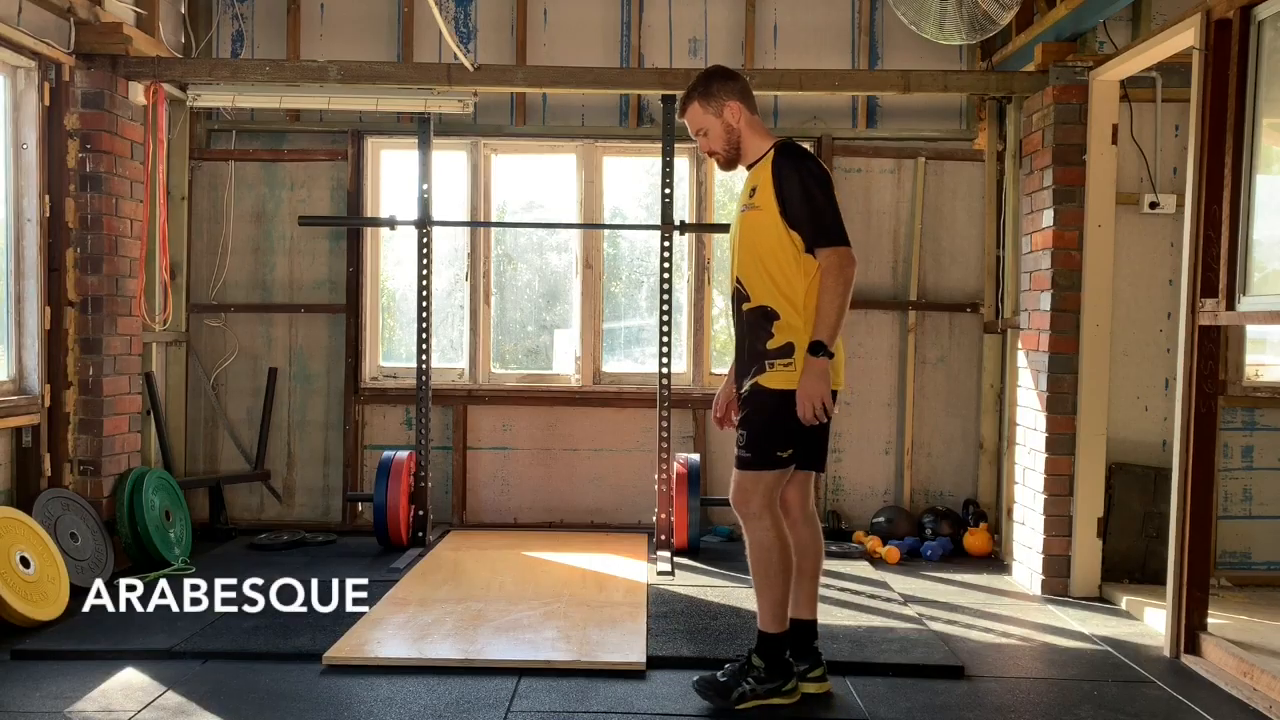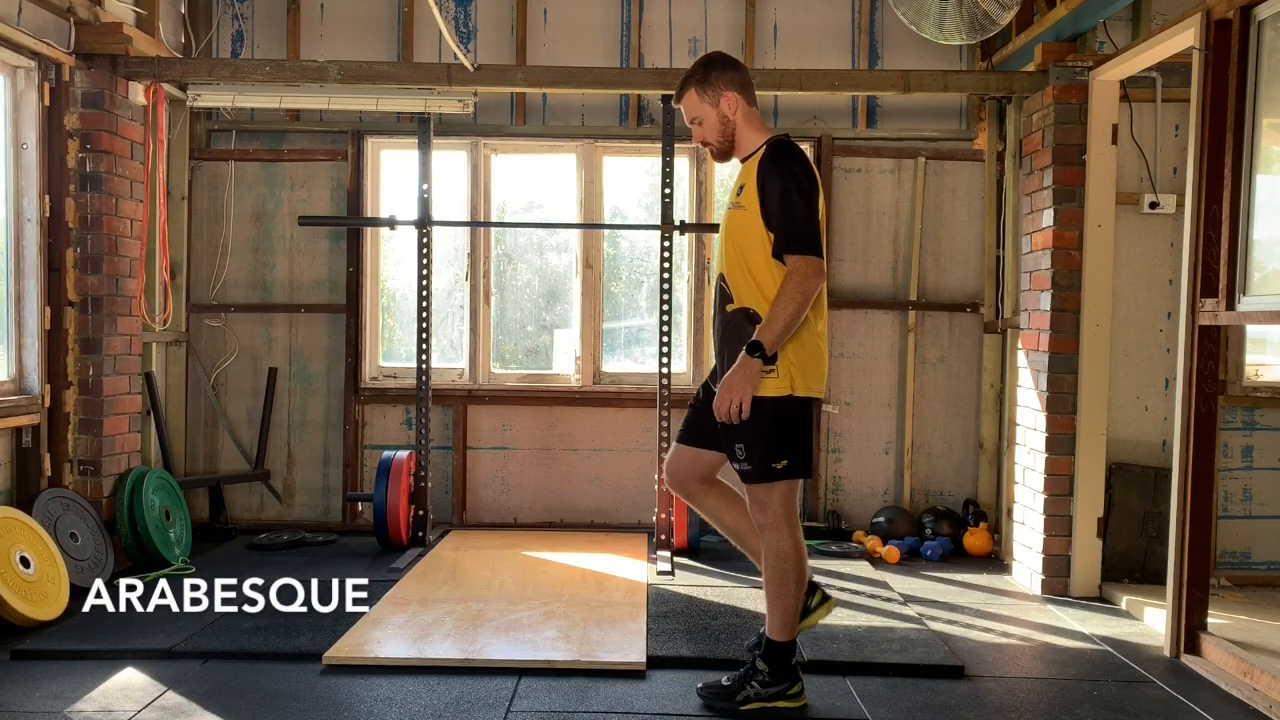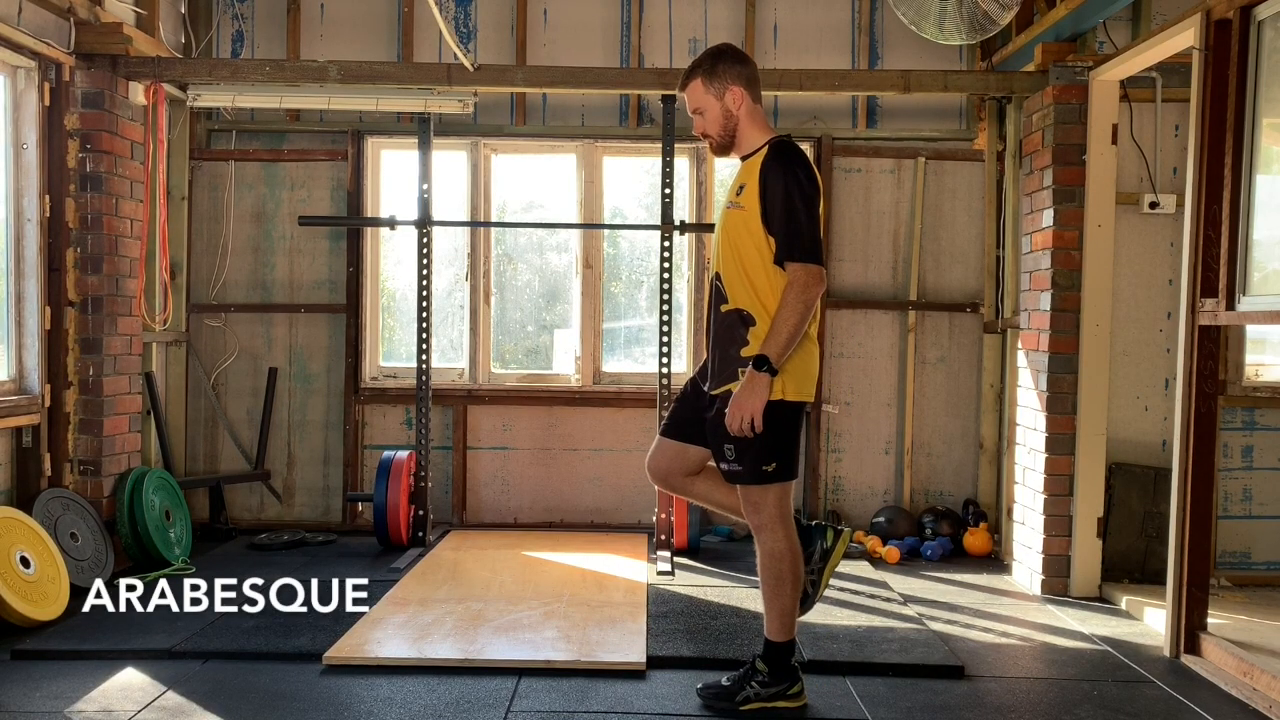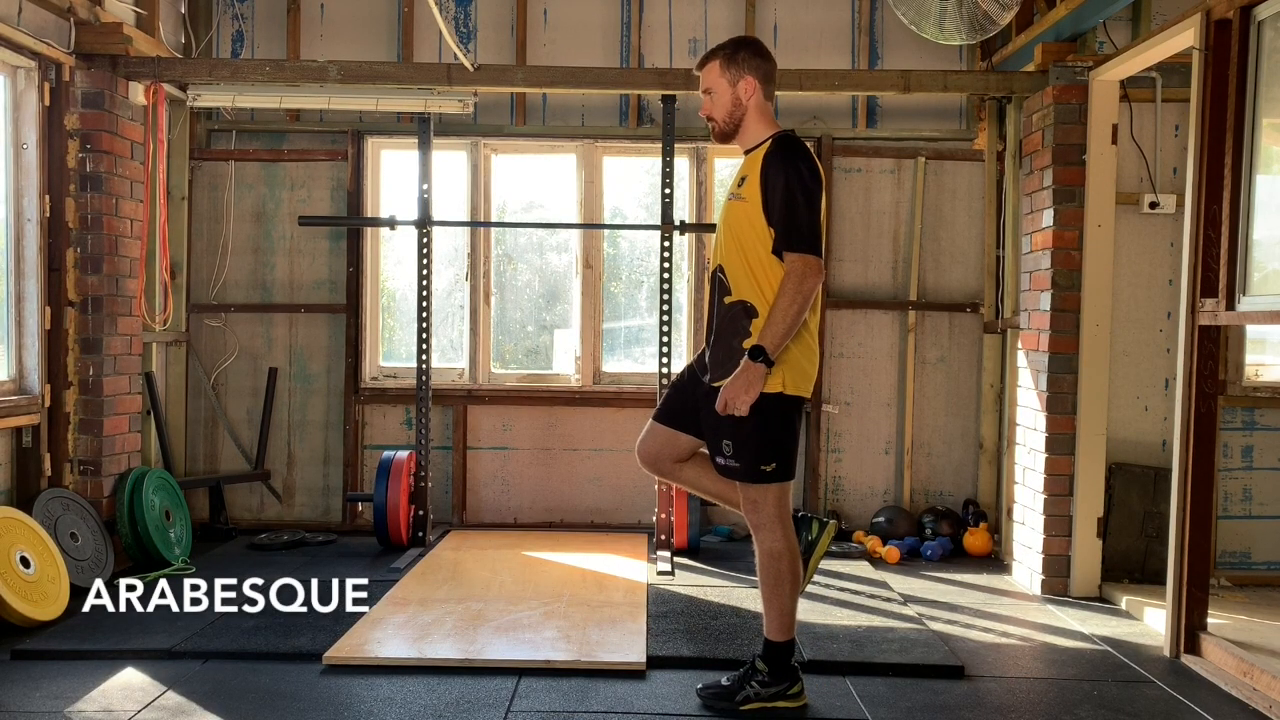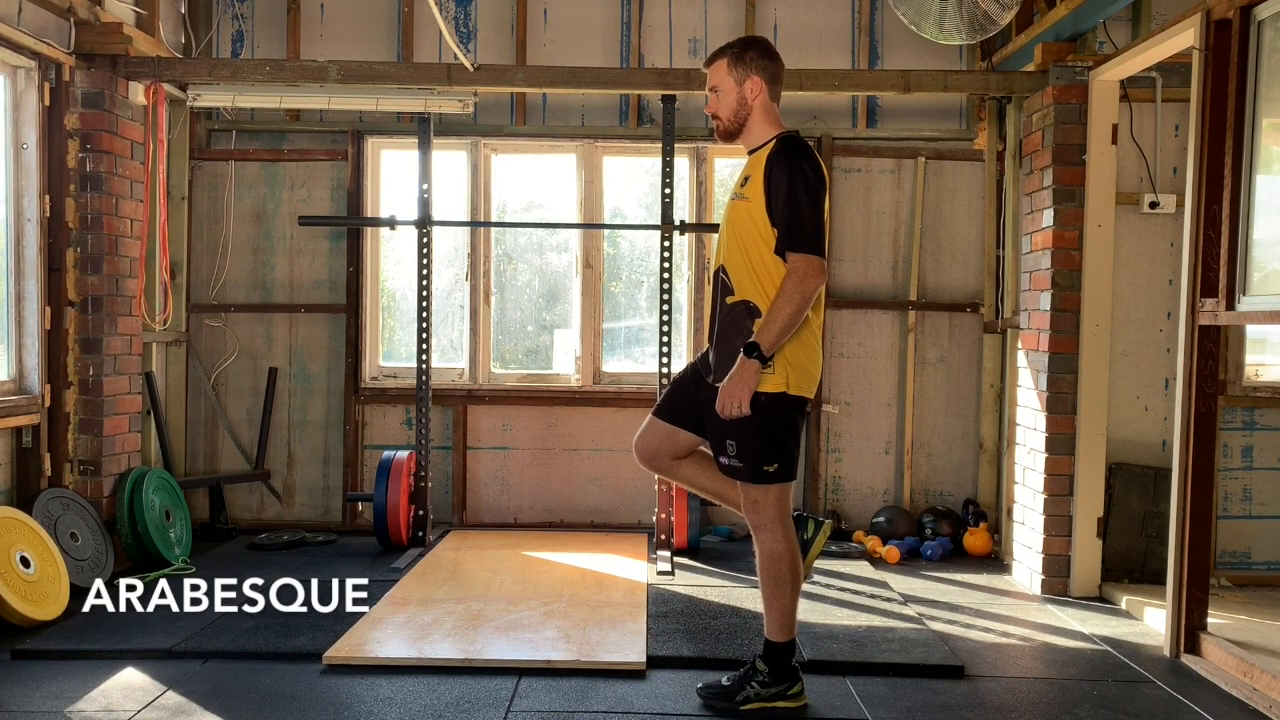
dt=0.7s
person 1, frame 1
left shoulder: (791, 166)
right shoulder: (757, 181)
left elbow: (838, 262)
left wrist: (817, 357)
right wrist: (734, 378)
left hip: (794, 374)
right hip: (769, 372)
left knee: (751, 501)
right knee: (790, 504)
left ankle: (772, 663)
right ankle: (801, 655)
person 1, frame 2
left shoulder: (780, 163)
right shoulder: (752, 171)
left elbow: (807, 272)
left wrist: (754, 360)
left hip: (773, 375)
right hip: (742, 370)
left knee: (770, 512)
right knee: (683, 474)
left ankle: (778, 672)
right ankle: (794, 592)
person 1, frame 3
left shoulder: (782, 165)
right shoulder: (750, 171)
left elbow: (807, 279)
left wrist: (762, 371)
left hip: (763, 377)
right hip: (726, 368)
left knee: (764, 514)
right knee: (668, 467)
left ankle: (778, 673)
right ankle: (805, 541)
person 1, frame 4
left shoulder: (785, 158)
right shoulder: (754, 163)
left elbow: (804, 270)
left wrist: (757, 363)
left hip: (763, 370)
right hip: (725, 360)
left knee: (763, 516)
right knee: (657, 451)
left ankle: (778, 675)
right ankle: (792, 531)
person 1, frame 5
left shoulder: (790, 159)
right shoulder: (758, 163)
left elbow: (807, 272)
left wrist: (753, 360)
left hip: (766, 369)
right hip: (731, 358)
left knee: (763, 514)
right knee: (654, 446)
left ankle: (778, 674)
right ankle: (790, 529)
